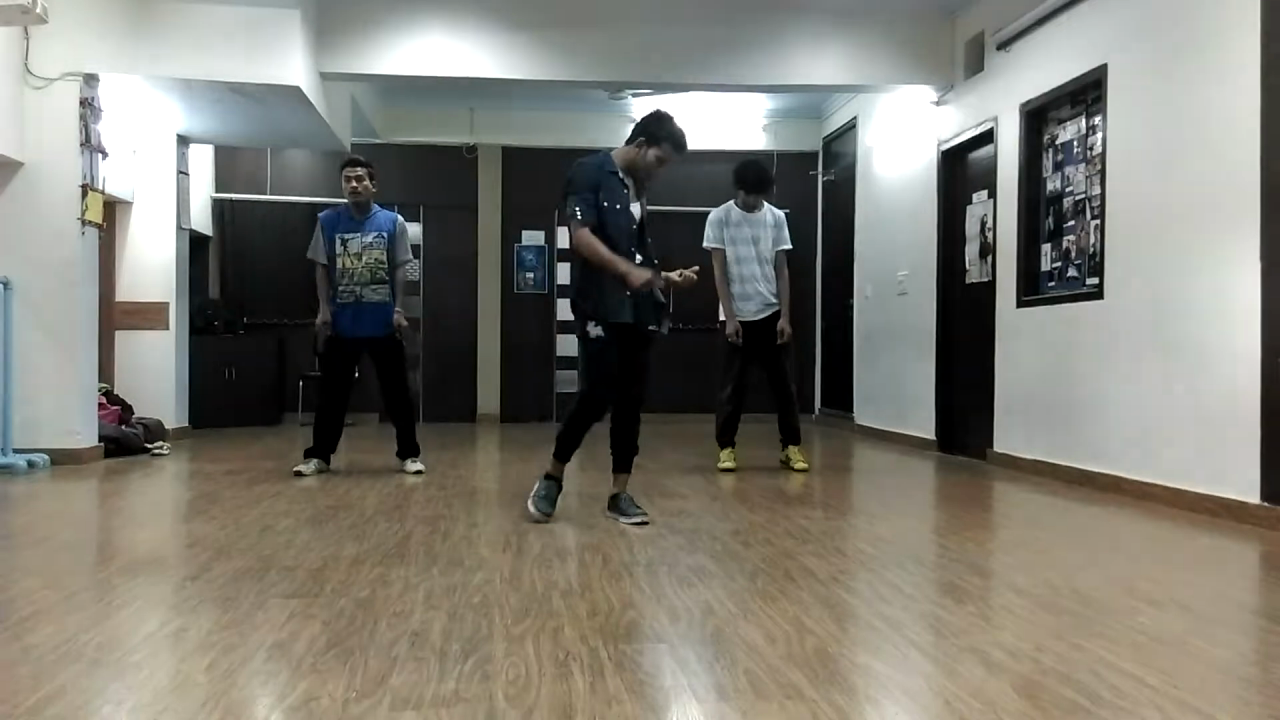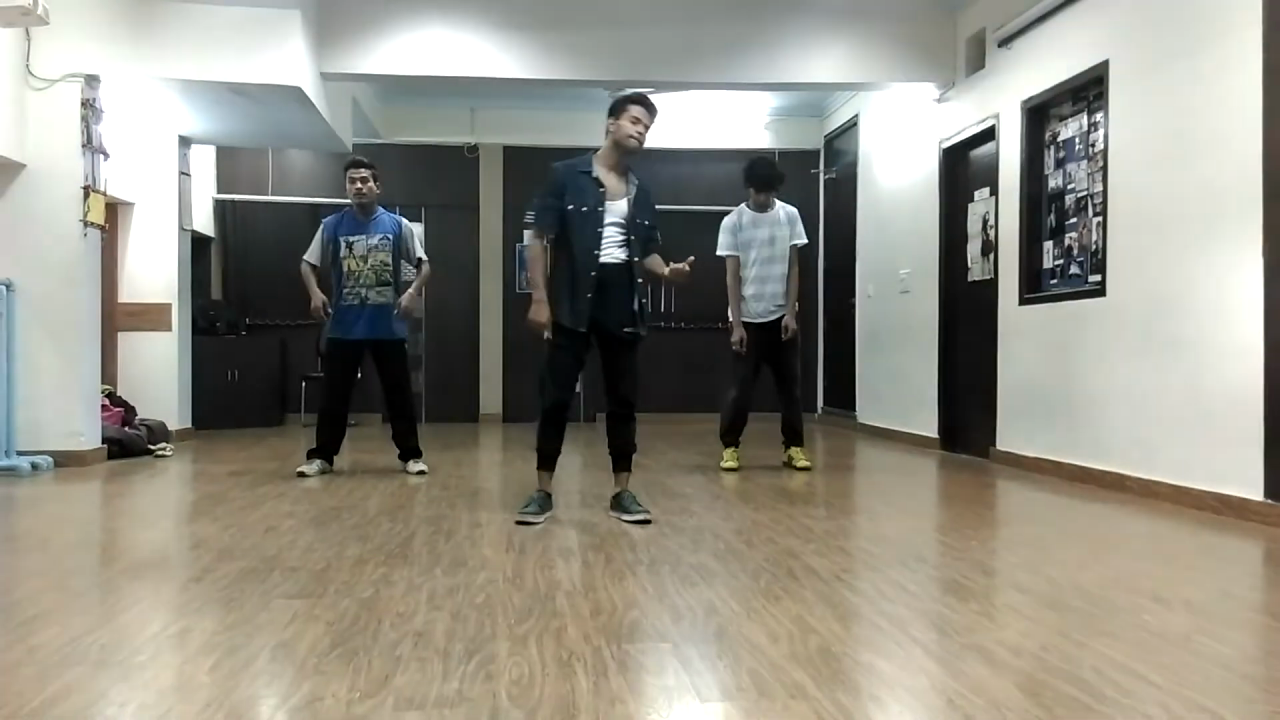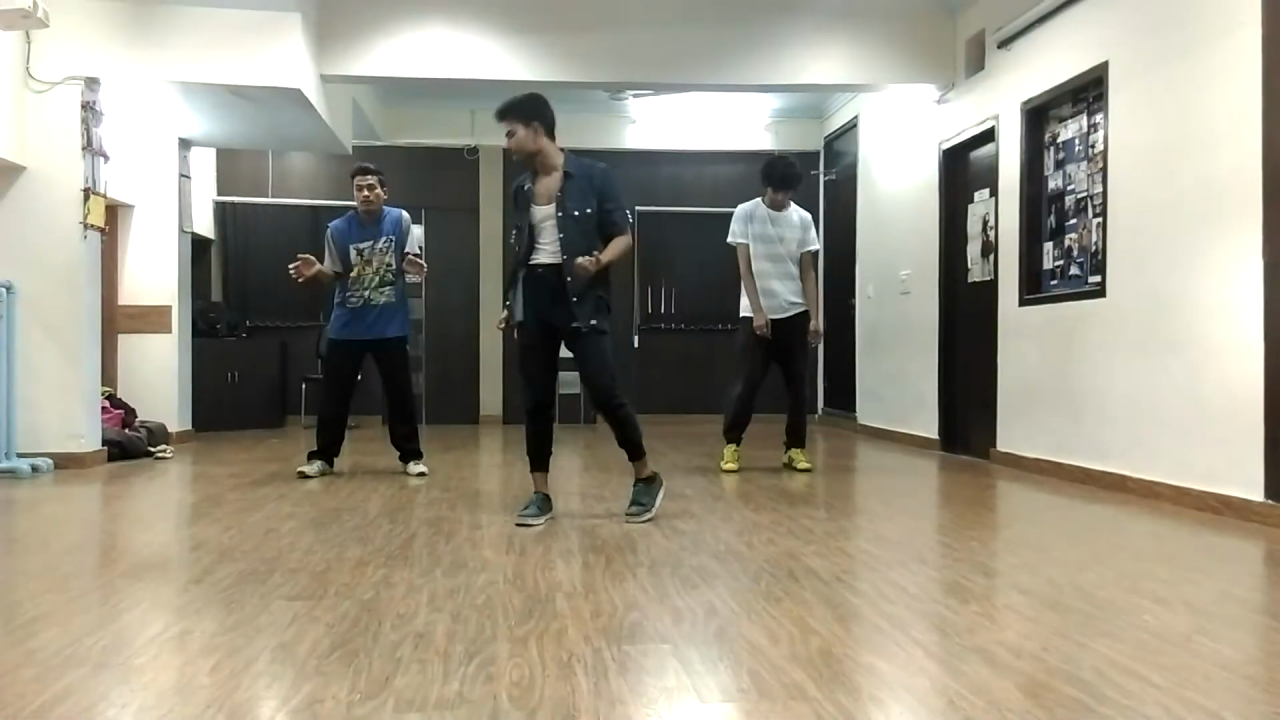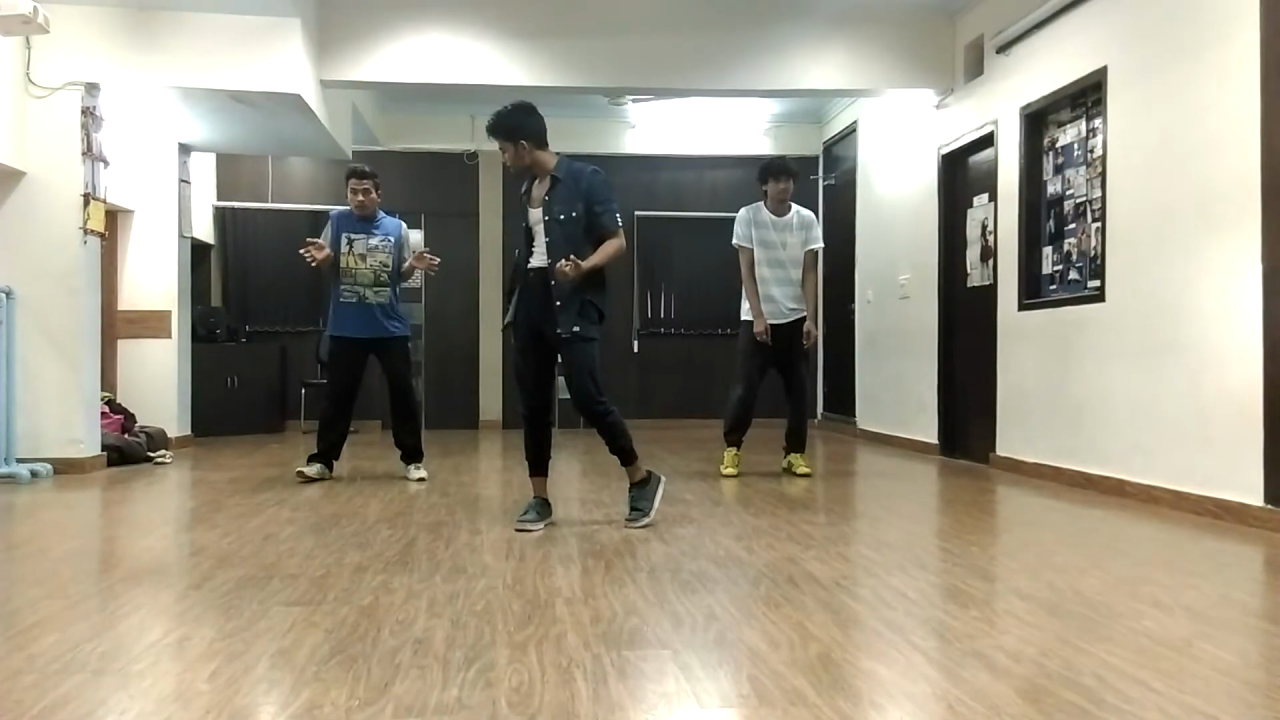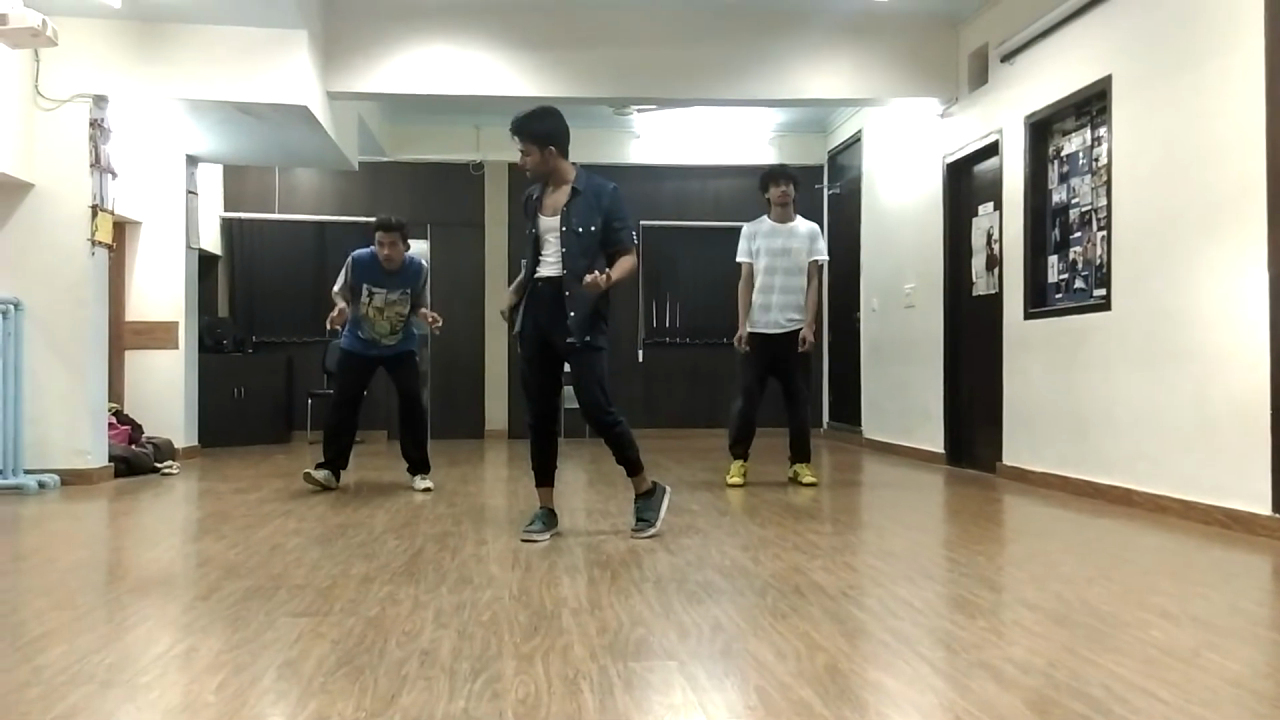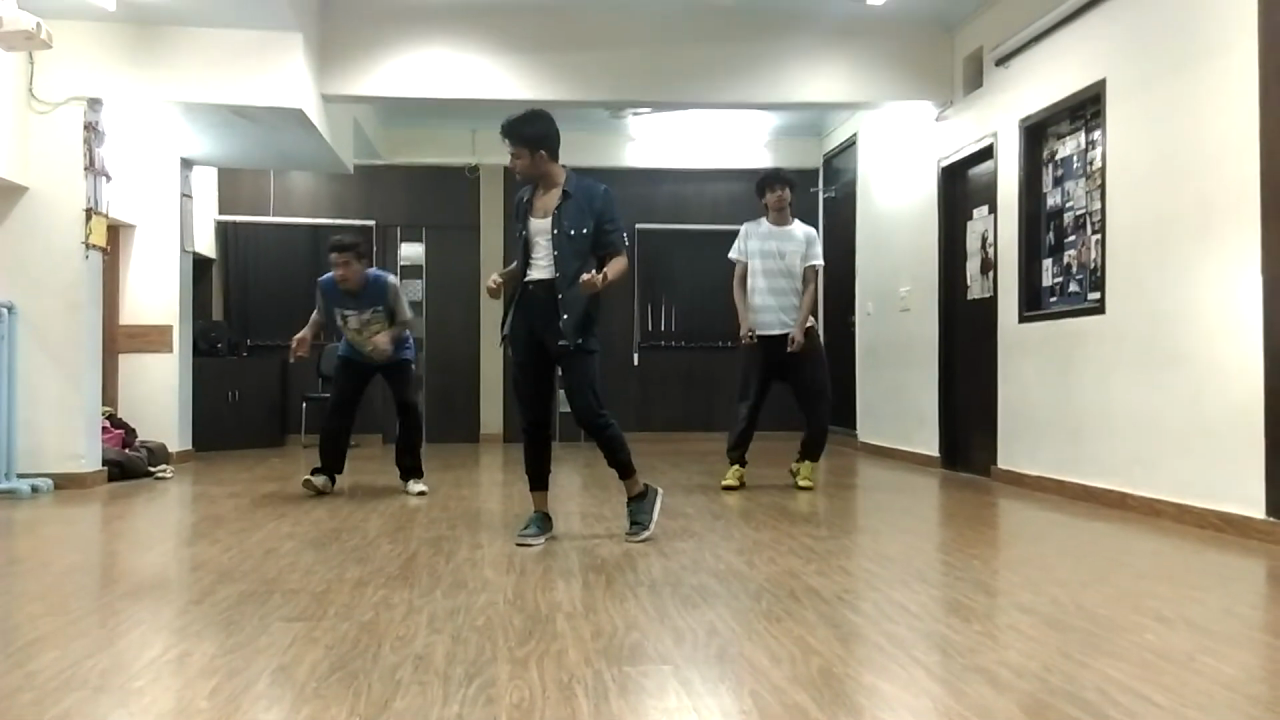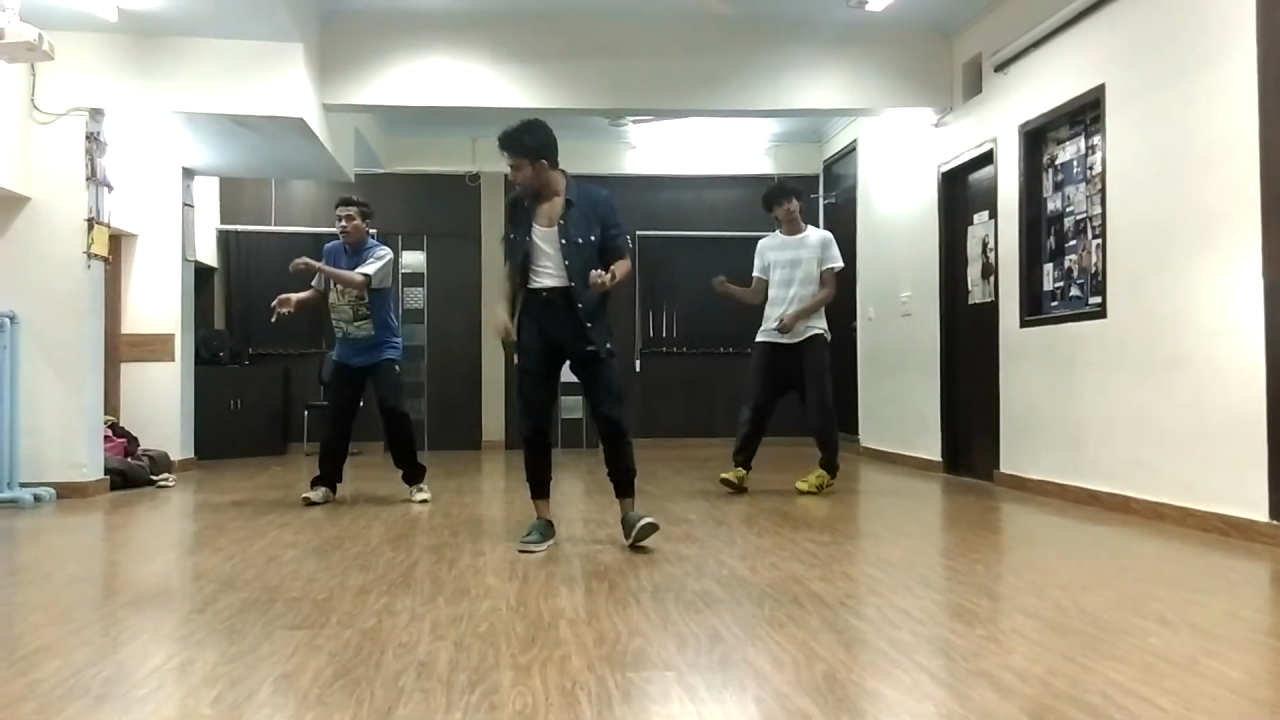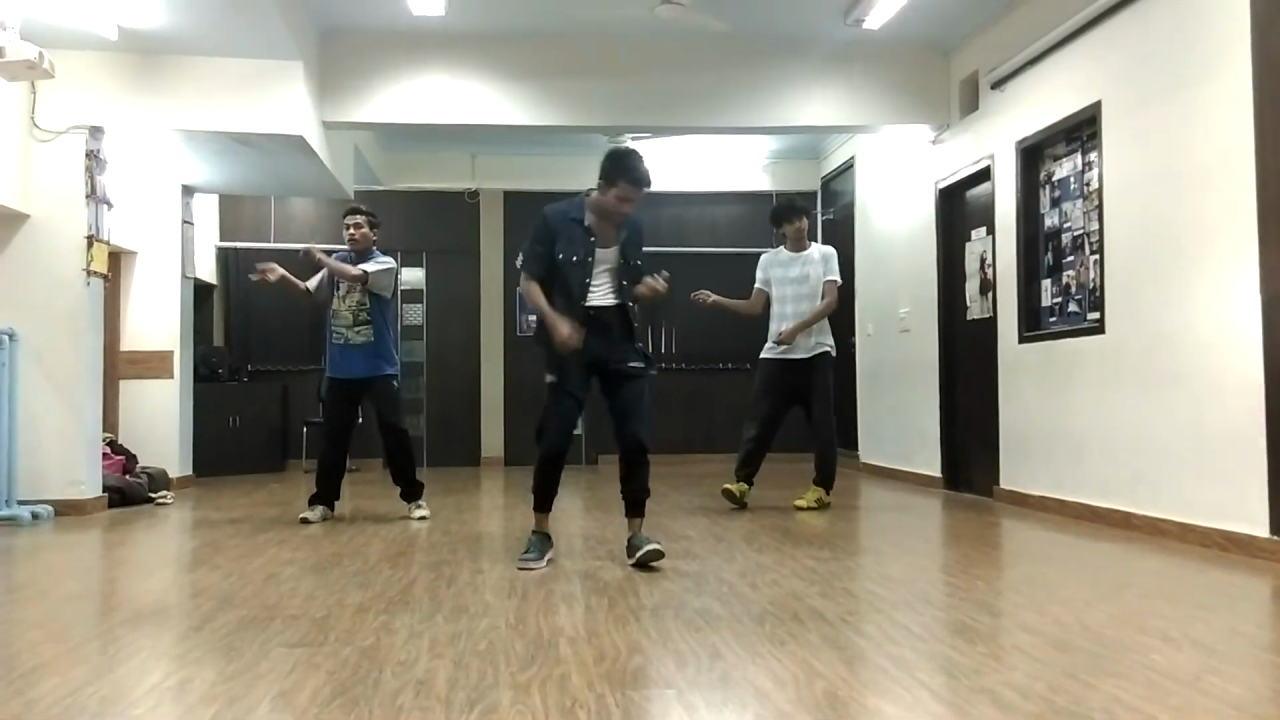
dt=0.5s
person 1, frame 1
left shoulder: (638, 187)
right shoulder: (590, 172)
right elbow: (580, 235)
left wrist: (663, 277)
right wrist: (627, 271)
left hip: (636, 303)
right hip: (601, 300)
left knee: (631, 398)
right knee: (598, 393)
left ankle: (619, 493)
right ankle: (552, 477)
person 1, frame 2
left shoulder: (640, 191)
right shoulder: (567, 175)
left elbow: (647, 250)
right elbow: (539, 239)
left wrist: (667, 270)
right wrist: (538, 299)
left hip: (622, 298)
right hip: (575, 298)
left knee: (623, 398)
right knee: (556, 397)
left ankle: (622, 493)
right ankle: (542, 492)
person 1, frame 3
left shoulder: (594, 176)
right shoulder: (522, 189)
left elbow: (623, 235)
left wrist: (597, 262)
right wrist: (510, 303)
left hip: (581, 295)
right hip: (534, 296)
left knee: (604, 390)
right knee: (536, 400)
left ankle: (646, 477)
right ankle: (540, 494)
person 1, frame 4
left shoulder: (585, 179)
right shoulder: (527, 190)
left elbow: (616, 240)
left wrist: (582, 267)
right wrist: (513, 298)
left hip: (572, 301)
right hip: (531, 300)
left knee: (587, 396)
right knee: (533, 403)
left ankle: (642, 479)
right ankle: (540, 499)
person 1, frame 5
left shoulder: (602, 193)
right shoulder: (533, 197)
left elbow: (628, 255)
left wrist: (607, 279)
right wrist: (514, 293)
left hip: (580, 312)
right hip: (537, 310)
left knee: (596, 407)
right knee: (540, 413)
left ankle: (647, 490)
right ankle: (546, 510)
person 1, frame 6
left shoulder: (592, 195)
right shoulder: (523, 200)
left elbow: (619, 257)
left wrist: (601, 278)
right wrist: (503, 278)
left hip: (571, 314)
right hip: (527, 313)
left knee: (587, 410)
right knee: (533, 417)
left ankle: (640, 493)
right ankle: (541, 514)
person 1, frame 7
left shoulder: (595, 201)
right shoulder: (517, 207)
left elbow: (624, 259)
left wrist: (609, 278)
right wrist: (506, 309)
left hip: (584, 317)
right hip: (536, 319)
left knee: (610, 418)
right knee: (535, 424)
left ankle: (629, 513)
right ankle: (543, 520)
person 1, frame 8
left shoulder: (632, 230)
right shoulder: (557, 219)
right elbow: (529, 280)
left wrist: (648, 290)
right wrist: (553, 321)
left hip: (619, 334)
right hip: (573, 334)
left knee: (635, 438)
right knee: (554, 437)
left ankle: (636, 534)
right ankle: (541, 534)
person 2, frame 1
left shoulder: (776, 218)
right shoulder: (719, 217)
left elbow: (782, 270)
right elbow: (719, 271)
left wrist: (784, 316)
right wrist: (730, 317)
left hip: (771, 314)
right hip: (737, 316)
left knee: (783, 383)
right knee: (733, 385)
left ankle: (791, 447)
right ankle: (726, 448)
person 2, frame 2
left shoulder: (790, 215)
right shoulder: (733, 222)
left elbow: (794, 267)
right elbow: (732, 277)
left wrist: (790, 312)
right wrist: (736, 325)
left hip: (781, 316)
right hip: (748, 318)
left knee: (790, 384)
right knee: (740, 387)
left ankle: (793, 447)
right ankle: (730, 447)
person 2, frame 3
left shoulder: (803, 219)
right shoulder: (745, 213)
left elbow: (808, 271)
right elbow: (744, 267)
left wrist: (814, 317)
right wrist: (758, 311)
left hip: (794, 315)
right hip: (755, 314)
left knee: (798, 385)
right knee: (746, 383)
left ankle: (795, 449)
right ankle: (731, 446)
person 2, frame 4
left shoulder: (806, 219)
right shoulder: (747, 217)
left elbow: (809, 273)
right elbow: (747, 271)
left wrist: (810, 319)
right wrist: (758, 316)
left hip: (794, 319)
right hip: (756, 319)
left knee: (799, 389)
right knee: (745, 387)
left ankle: (795, 453)
right ankle: (731, 450)
person 2, frame 5
left shoulder: (810, 231)
right shoulder: (752, 230)
left elbow: (813, 281)
right elbow: (745, 281)
left wrist: (809, 325)
right wrist: (742, 325)
left hip: (795, 329)
right hip: (758, 329)
left knee: (799, 399)
right knee: (747, 398)
left ankle: (800, 463)
right ankle: (738, 462)
person 2, frame 6
left shoulder: (807, 234)
right shoulder: (748, 232)
left elbow: (811, 286)
right elbow: (739, 281)
left wrist: (800, 328)
right wrist: (743, 319)
left hip: (798, 330)
right hip: (760, 331)
left knee: (818, 397)
right knee: (750, 400)
left ankle: (805, 461)
right ankle: (736, 465)
person 2, frame 7
left shoulder: (822, 239)
right shoulder: (765, 246)
left elbow: (829, 290)
right elbow: (756, 294)
left wrist: (797, 316)
right wrist: (730, 289)
left hip: (810, 335)
right hip: (769, 338)
left knee: (820, 404)
right knee: (755, 405)
left ankle: (827, 469)
right ankle: (740, 468)
person 2, frame 8
left shoulder: (825, 254)
right shoulder: (769, 260)
left elbow: (830, 302)
right elbow: (755, 306)
left wrist: (796, 329)
right wrist: (717, 301)
left hip: (816, 353)
right hip: (776, 354)
left knee: (822, 423)
right knee: (759, 420)
left ankle: (822, 487)
right ankle: (742, 483)
person 3, frame 1
left shoulder: (393, 222)
right shoulder: (328, 221)
left elbow: (400, 269)
right elbow: (321, 269)
left wrist: (398, 309)
right wrist: (323, 309)
left hip: (383, 323)
right hip: (342, 324)
left knee: (397, 391)
right knee: (332, 391)
left ankle: (409, 454)
right ankle: (319, 455)
person 3, frame 2
left shoulder: (397, 225)
right shoulder: (332, 225)
left elbow: (421, 264)
right elbow: (309, 263)
left wrist: (411, 293)
right wrist: (315, 294)
left hip: (388, 326)
right hip: (343, 326)
left knee: (399, 393)
right knee: (334, 394)
left ankle: (411, 455)
right ankle: (322, 456)
person 3, frame 3
left shoulder: (400, 220)
right shoulder: (338, 229)
left elbow: (409, 261)
right elbow: (335, 273)
left wrist: (413, 265)
right wrist: (315, 270)
left hip: (391, 325)
right hip: (346, 326)
left knee: (400, 392)
right knee: (334, 393)
left ankle: (411, 456)
right ankle: (323, 457)
person 3, frame 4
left shoulder: (396, 228)
right shoulder: (337, 220)
left elbow: (402, 274)
right elbow: (327, 262)
left wrist: (414, 265)
right wrist: (322, 257)
left hip: (390, 325)
right hip: (346, 327)
left knee: (402, 389)
right knee: (339, 392)
left ankle: (413, 460)
right ankle: (323, 461)
person 3, frame 5
left shoulder: (418, 268)
right shoulder: (358, 261)
left elbow: (418, 305)
right elbow: (340, 292)
left wrist: (425, 315)
right wrist: (341, 307)
left hip: (400, 345)
right hip: (357, 343)
left knee: (412, 400)
right knee: (343, 401)
left ankle: (419, 471)
right ankle: (330, 469)
person 3, frame 6
left shoulder: (386, 284)
right shoulder: (326, 286)
left elbow: (405, 321)
right elbow: (321, 316)
left wrist: (388, 336)
right wrist: (307, 333)
left hip: (395, 352)
right hip: (354, 353)
left knee: (407, 406)
right knee: (338, 408)
left ankle: (412, 474)
right ankle: (326, 473)
person 3, frame 7
left shoulder: (381, 254)
right shoulder: (331, 251)
left elbow: (358, 282)
right elbow: (320, 289)
left wrist: (318, 267)
right wrist: (296, 298)
left hip: (382, 349)
right hip: (346, 352)
left knee: (392, 409)
right knee: (337, 417)
left ankle: (415, 480)
right ankle: (326, 483)
person 3, frame 8
left shoulder: (385, 265)
right shoulder: (336, 262)
left elbow: (354, 276)
right elbow: (311, 291)
left wrist: (320, 258)
right wrist: (282, 275)
left hip: (379, 367)
right hip: (340, 368)
left knee: (393, 429)
right knee: (333, 434)
left ankle: (414, 497)
right ankle: (323, 502)
